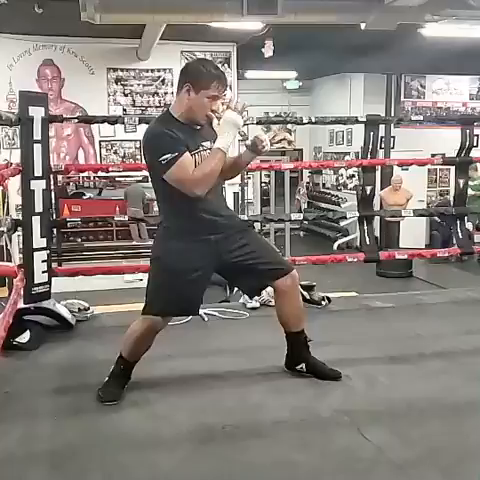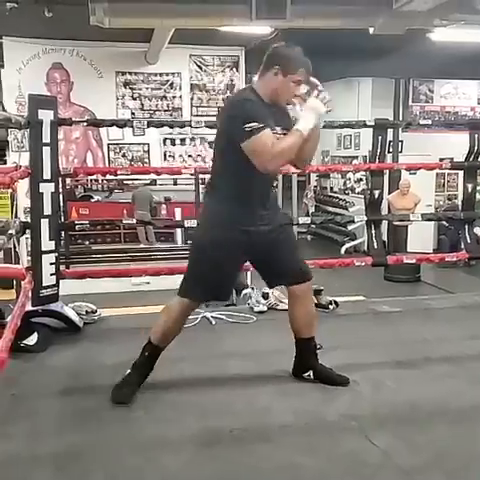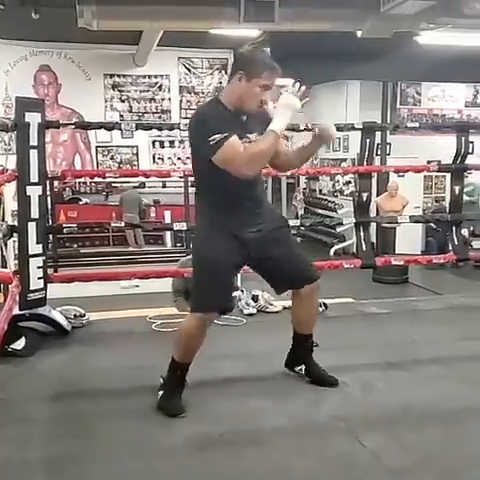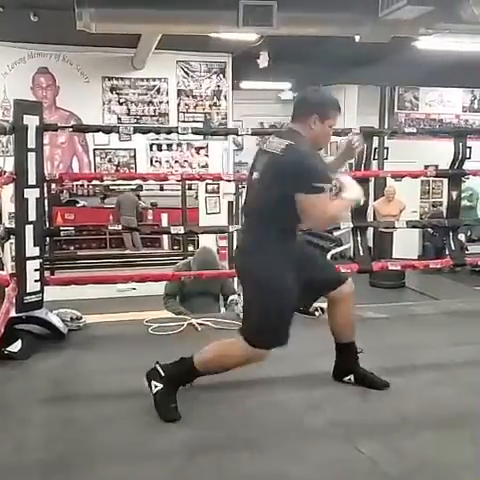
dt=0.4s
person 1, frame 1
left shoulder: (205, 124)
right shoulder: (160, 135)
right elbow: (197, 184)
left wrist: (250, 154)
right wrist: (226, 136)
left hip: (226, 228)
right hip: (183, 241)
left knee: (287, 279)
right knee: (154, 319)
left ankle: (299, 357)
right ankle: (119, 374)
person 1, frame 2
left shoulder: (279, 110)
right shoulder: (242, 106)
left elbow: (301, 161)
right elbow: (271, 160)
left wrist: (315, 121)
right wrist: (306, 120)
left hip: (268, 217)
right hip: (226, 220)
left knee: (302, 286)
right knee: (188, 300)
left ankle: (307, 363)
right ankle: (139, 370)
person 1, frame 3
left shoulder: (259, 115)
right shoulder: (207, 118)
left elbow: (283, 163)
right elbow: (245, 165)
left wrist: (316, 142)
right wrist: (281, 120)
left hip: (263, 222)
right hip: (219, 230)
left knee: (307, 284)
right knee: (203, 314)
left ankle: (301, 359)
right ankle: (172, 383)
person 1, frame 4
left shoulder: (280, 144)
right shoulder: (304, 159)
right elbow: (321, 220)
right wrist: (351, 195)
left hip: (280, 247)
right hip: (270, 255)
left knee: (343, 289)
right knee: (258, 346)
left ankle: (347, 367)
right ankle: (166, 377)
